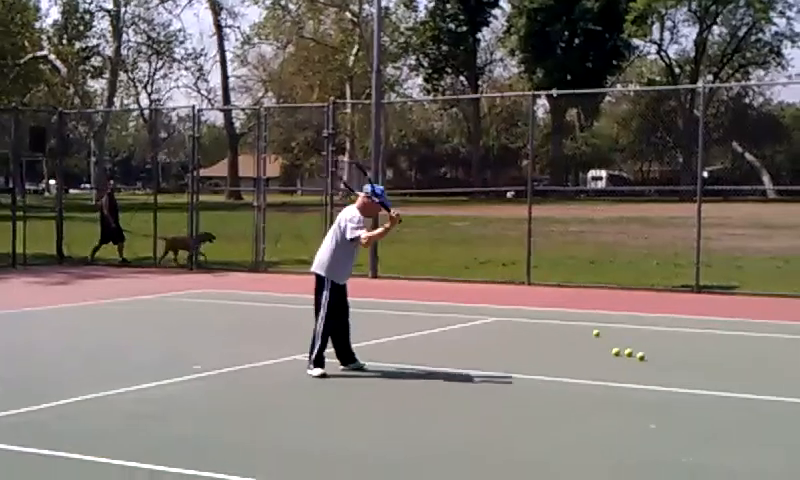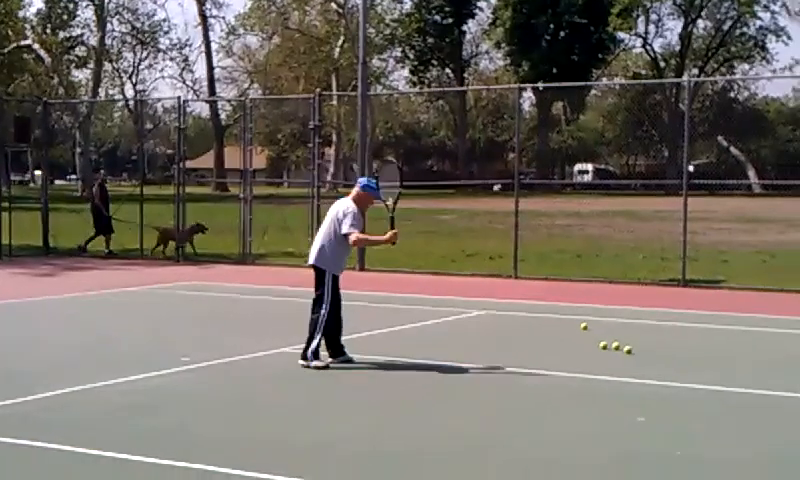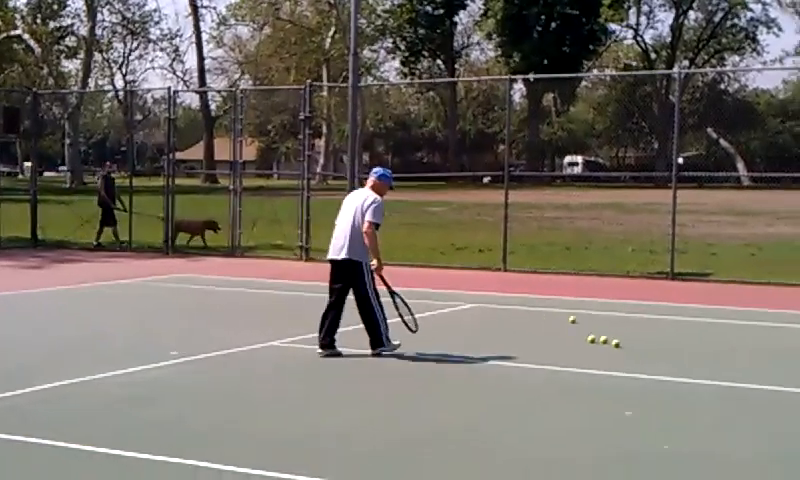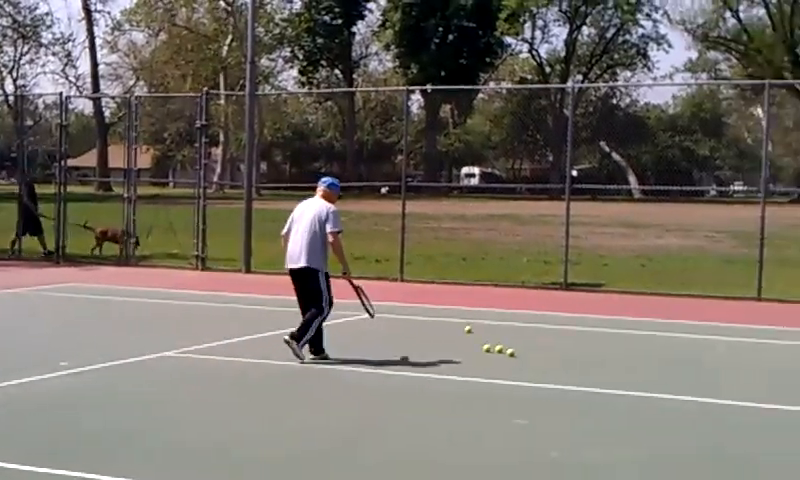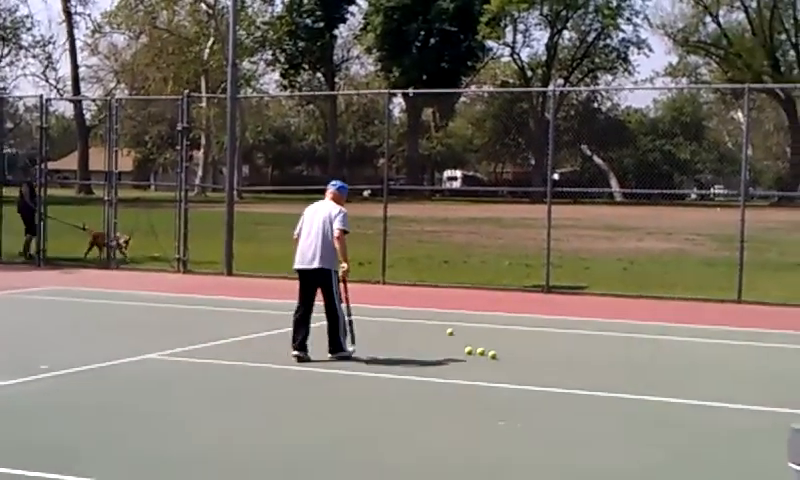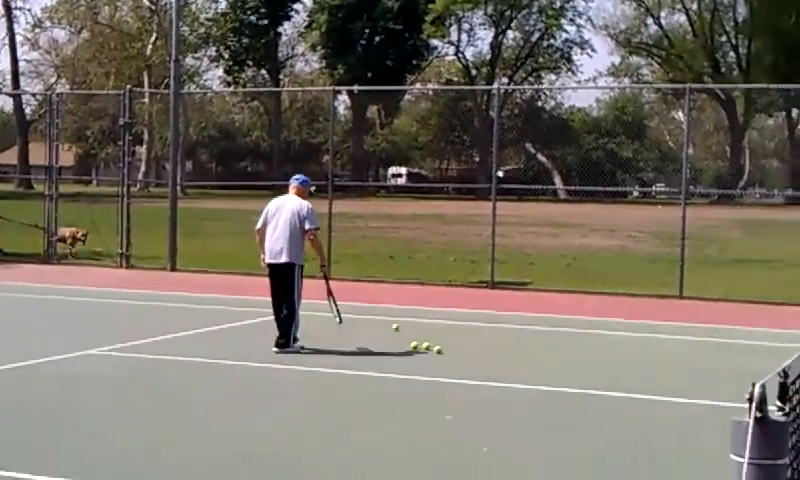
dt=0.4s
person 1, frame 1
left shoulder: (354, 215)
right shoulder: (352, 216)
right elbow: (365, 240)
right wrist: (388, 227)
left hip: (337, 274)
right hip: (328, 273)
left knee: (341, 317)
right knee: (326, 319)
left ankle: (347, 359)
right ankle: (315, 363)
person 1, frame 2
left shoulder: (343, 204)
right shoulder: (351, 210)
right elbow: (355, 239)
right wrist: (384, 239)
left hip: (325, 262)
right hip: (327, 263)
left knee: (332, 309)
right knee: (324, 309)
left ankle: (336, 351)
right ankle: (309, 355)
person 1, frame 3
left shoulder: (351, 195)
right shoulder: (375, 200)
left elbow: (339, 224)
right elbow: (368, 230)
right wrist: (377, 258)
left hip: (337, 254)
right hip: (356, 257)
left knee: (336, 300)
right knee: (369, 300)
left ankle: (326, 344)
right ankle: (380, 343)
person 1, frame 4
left shoulder: (301, 206)
right shoulder: (329, 209)
left elbow: (285, 234)
right elbow: (333, 240)
right wrist: (345, 265)
left hip: (294, 264)
right hip: (313, 264)
left knee: (310, 306)
right knee: (322, 305)
left ankle: (316, 349)
right ankle: (296, 338)
person 1, frame 5
left shoulder: (310, 208)
right shoulder: (338, 210)
left elbow: (297, 236)
right elbow: (338, 236)
right wrist: (344, 261)
left hip: (303, 263)
right hip: (324, 265)
left knee: (304, 307)
right knee: (333, 306)
left ankle: (299, 347)
right ankle: (337, 348)
person 1, frame 6
left shoulder: (274, 203)
right shoulder: (305, 206)
left elbow: (259, 229)
right elbow: (312, 236)
left wrist: (263, 252)
right wrist: (322, 260)
left hip: (272, 258)
right hip: (291, 259)
left knee: (278, 299)
right knee: (291, 301)
left ankle: (287, 336)
right ankle: (284, 342)
